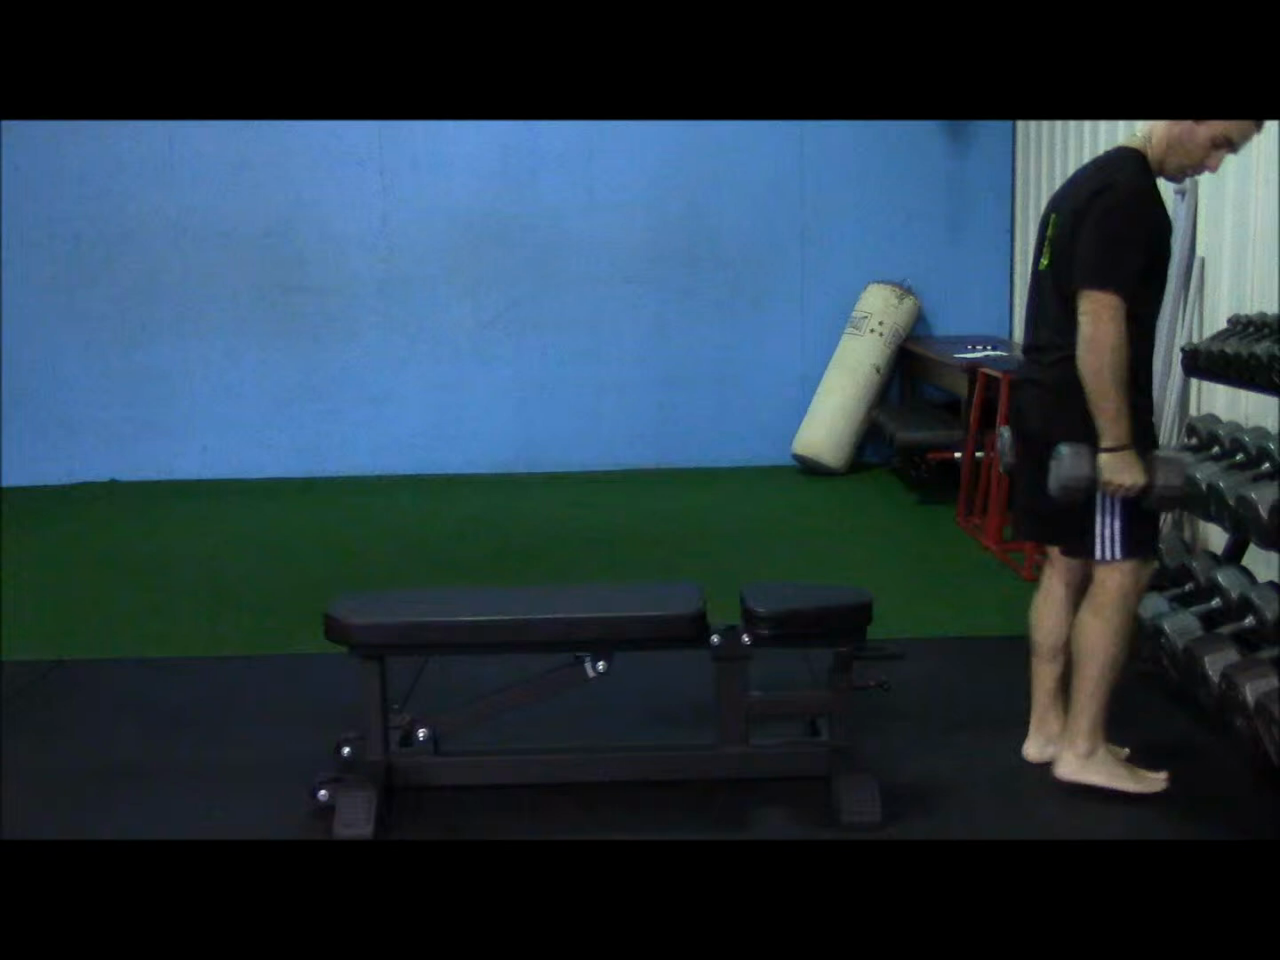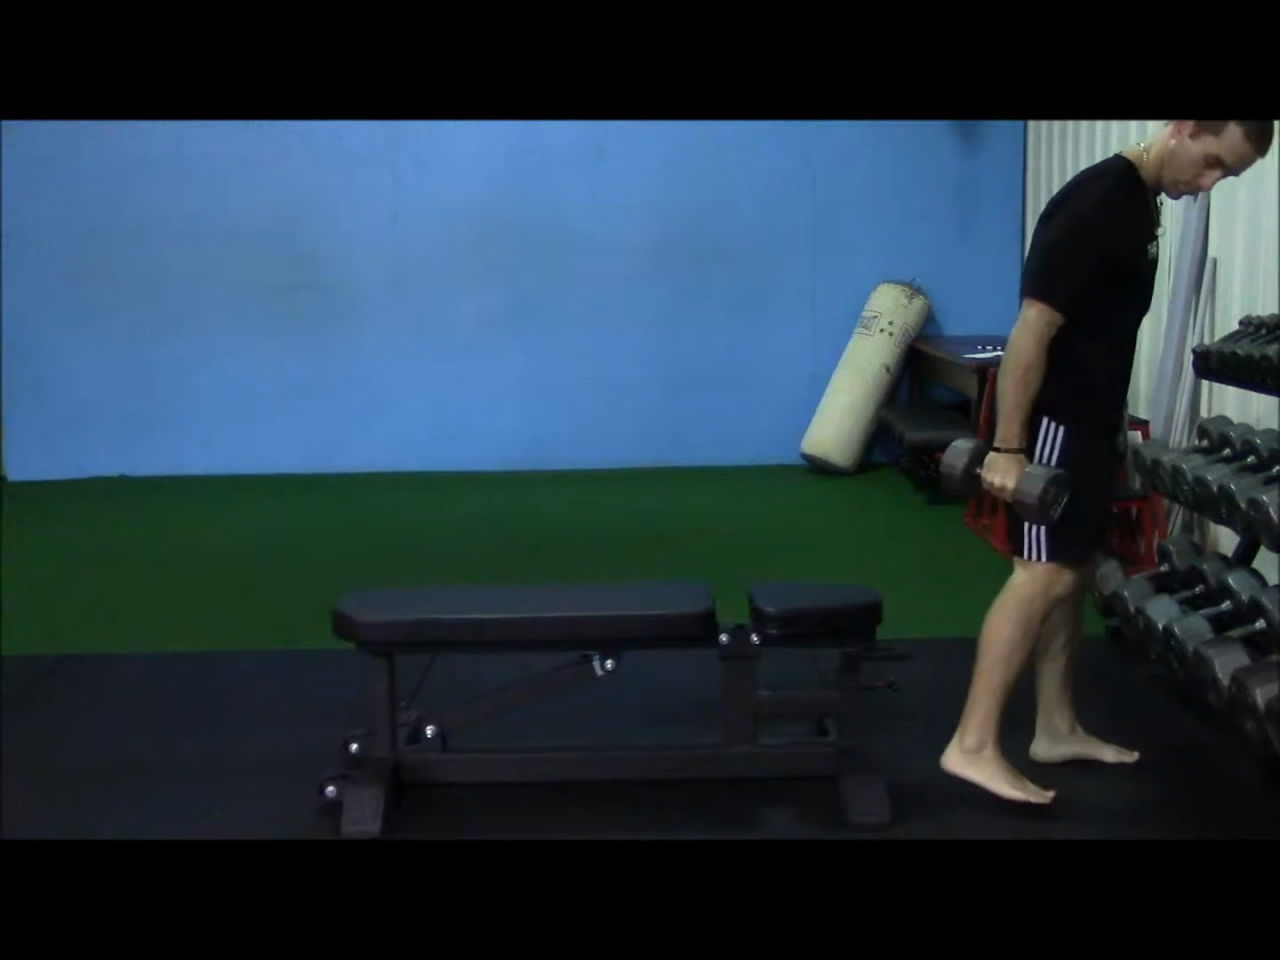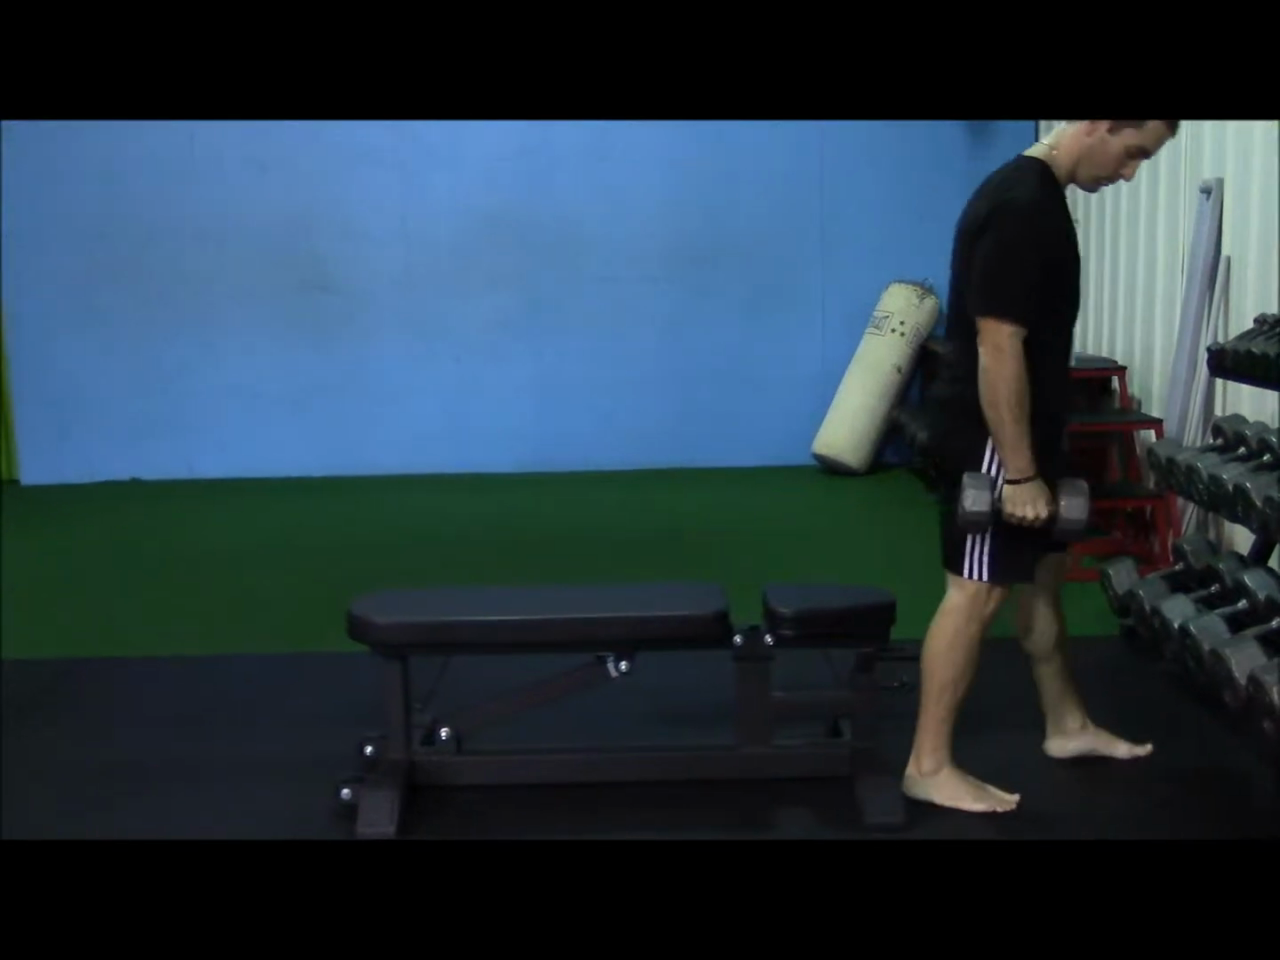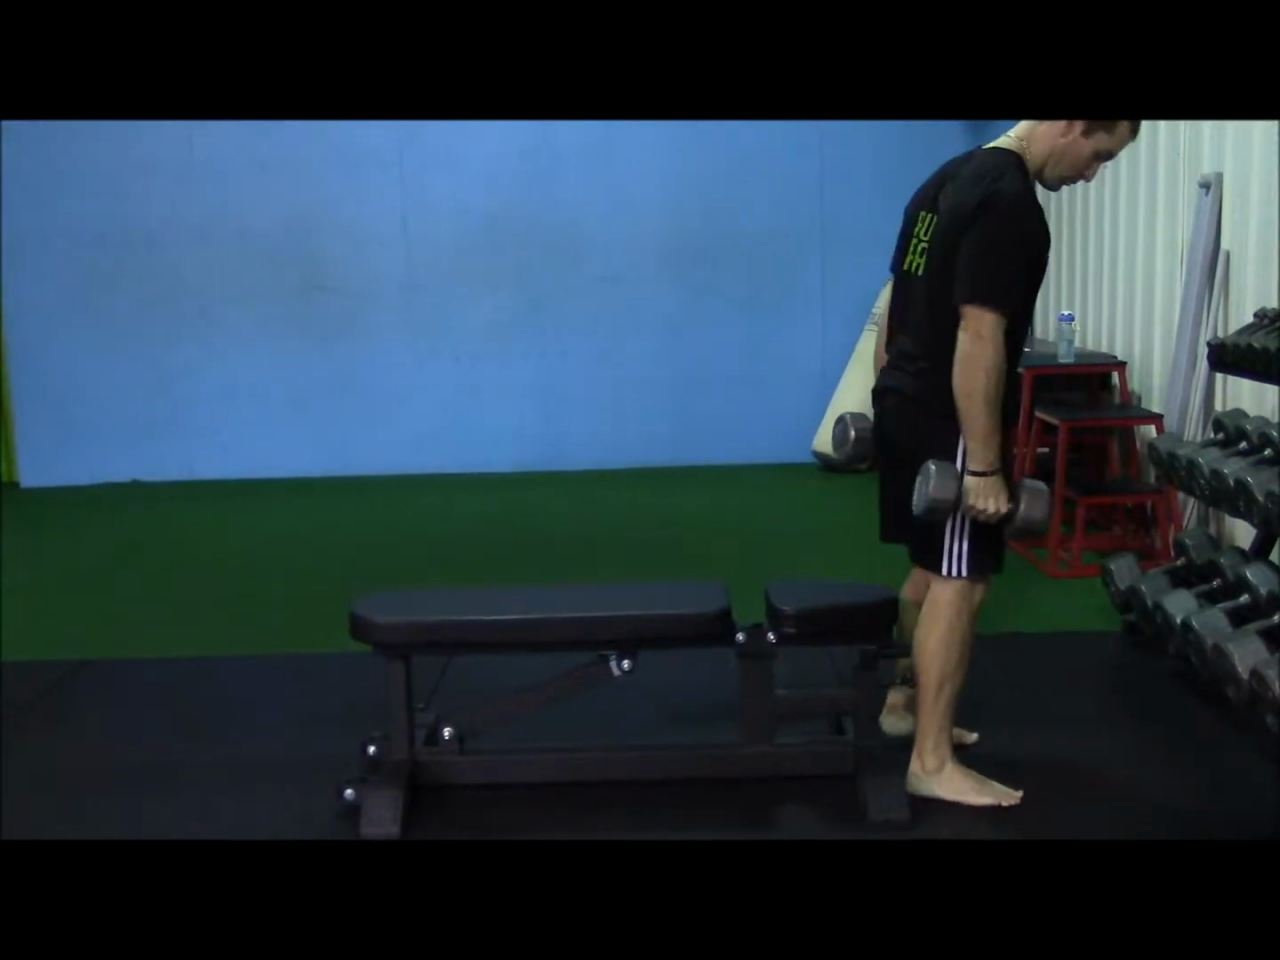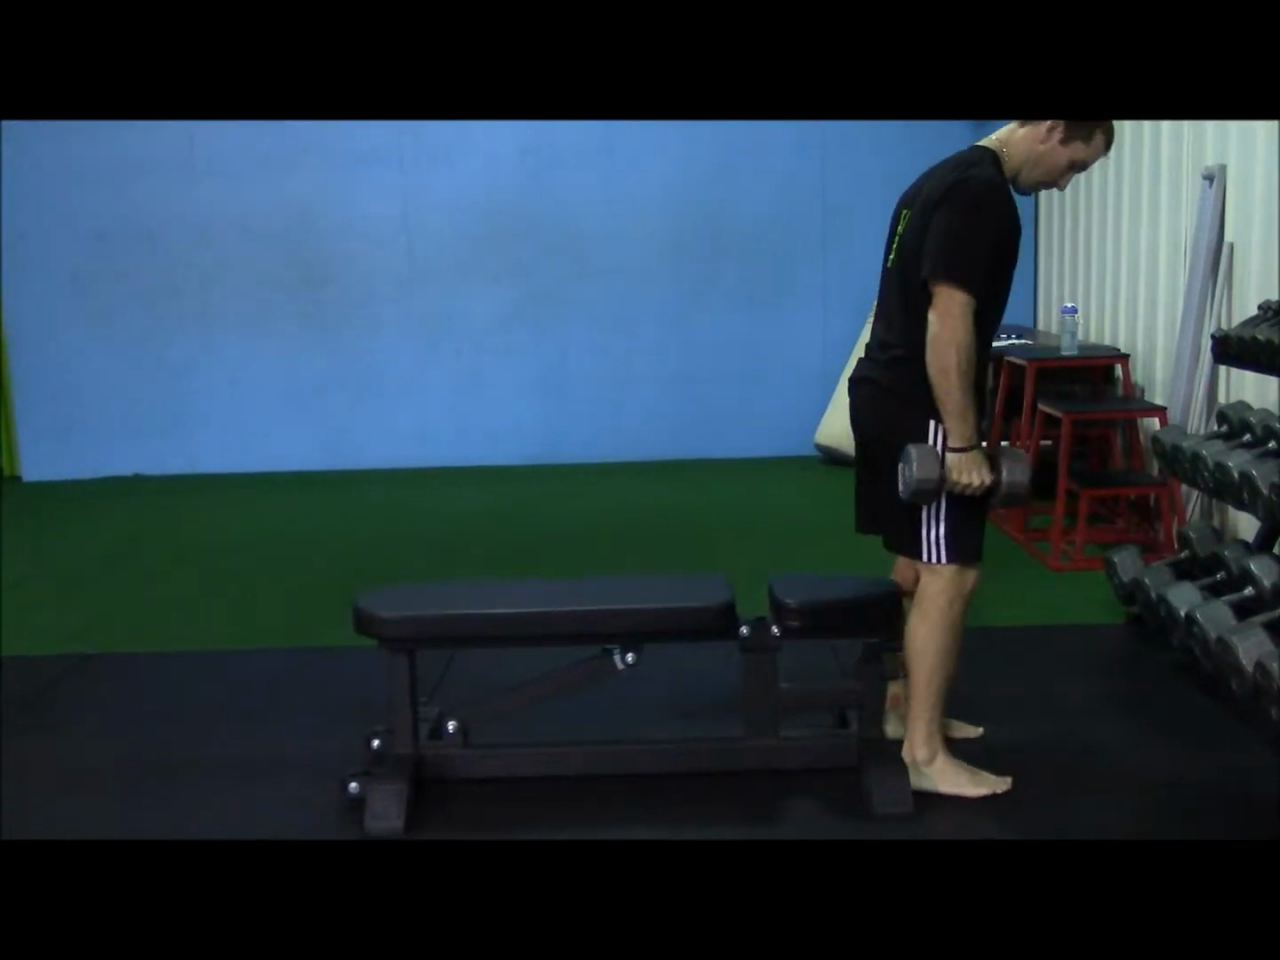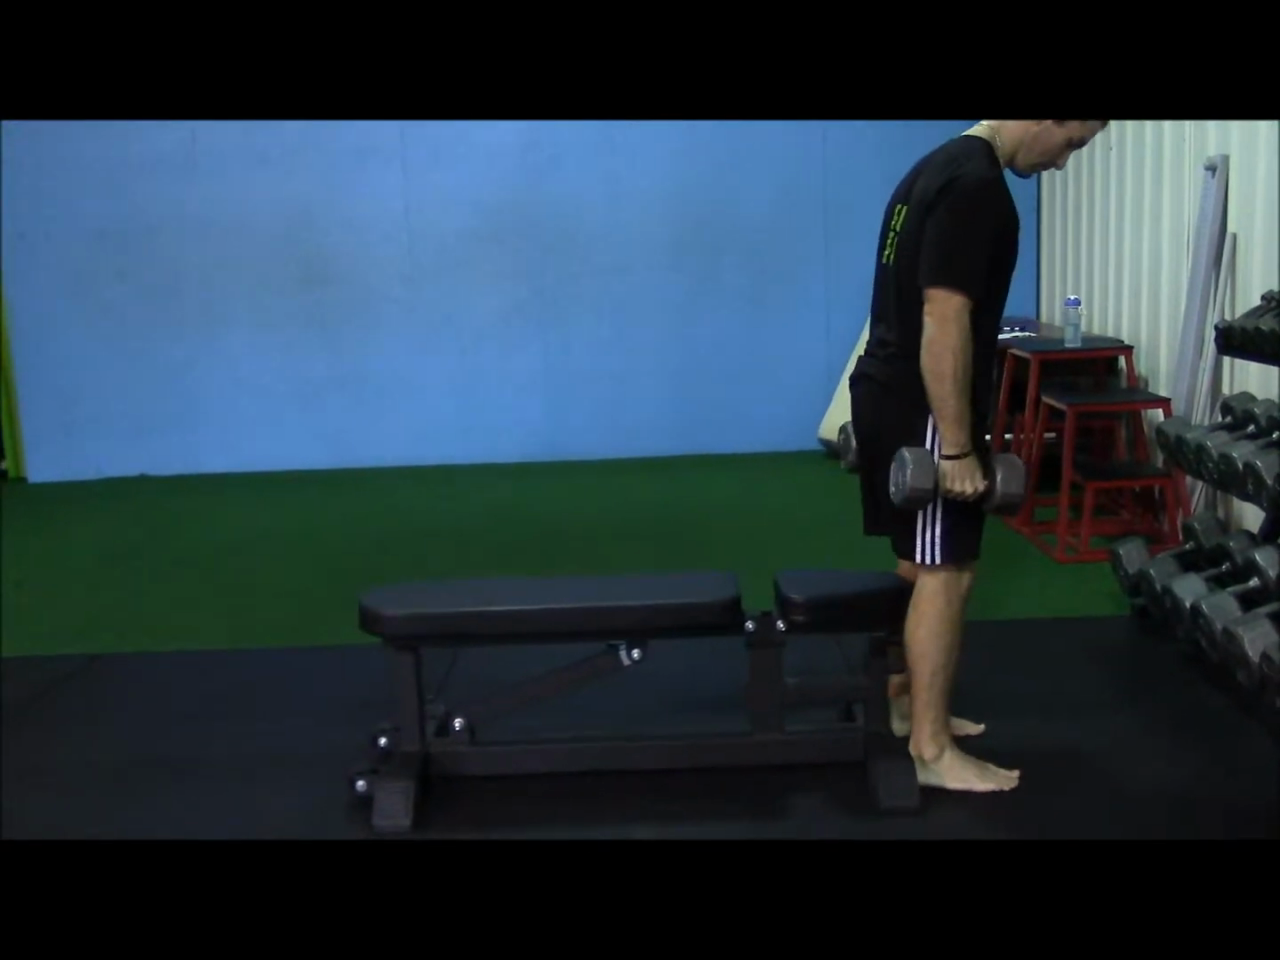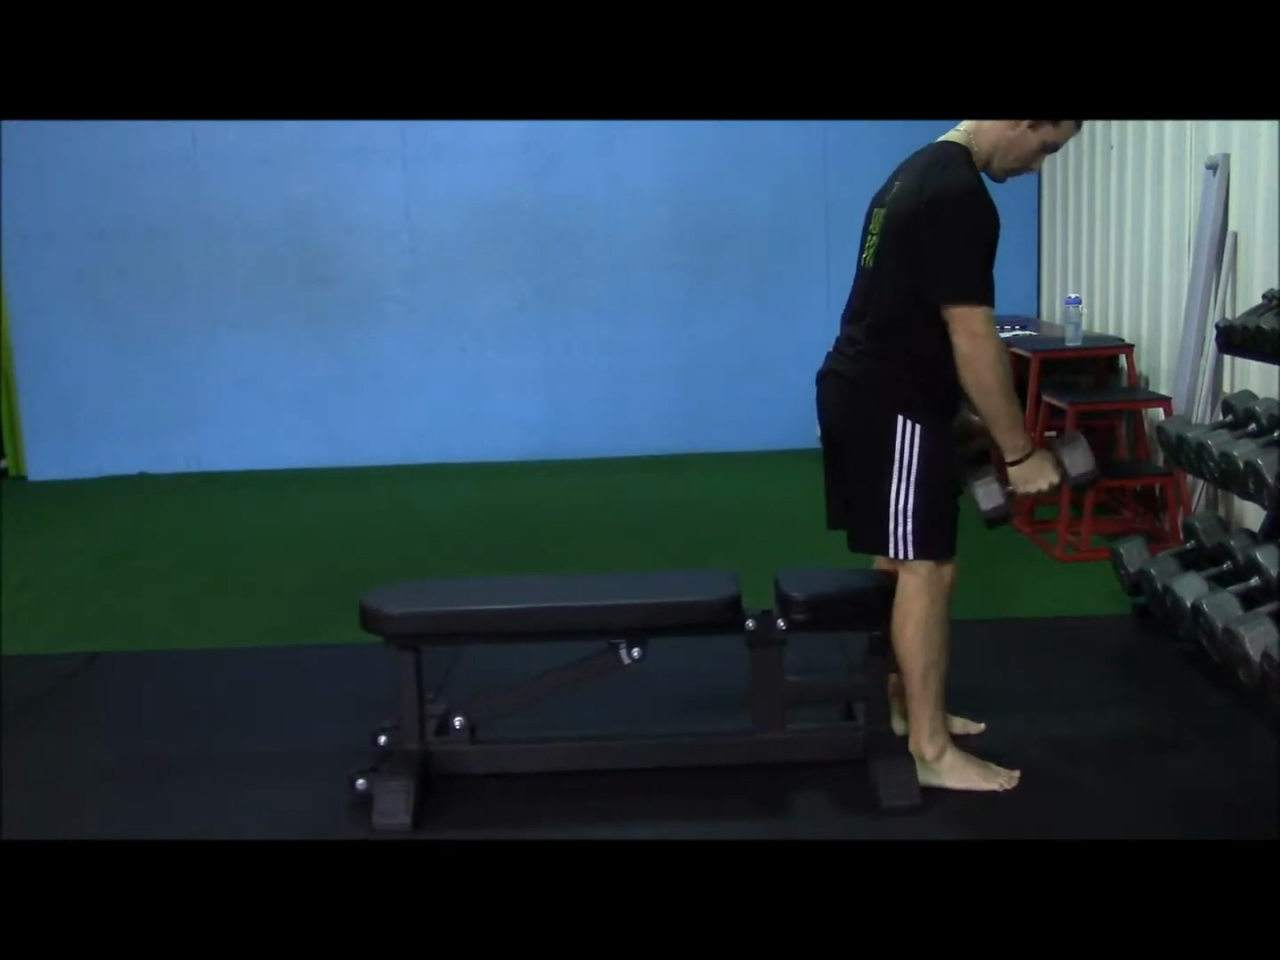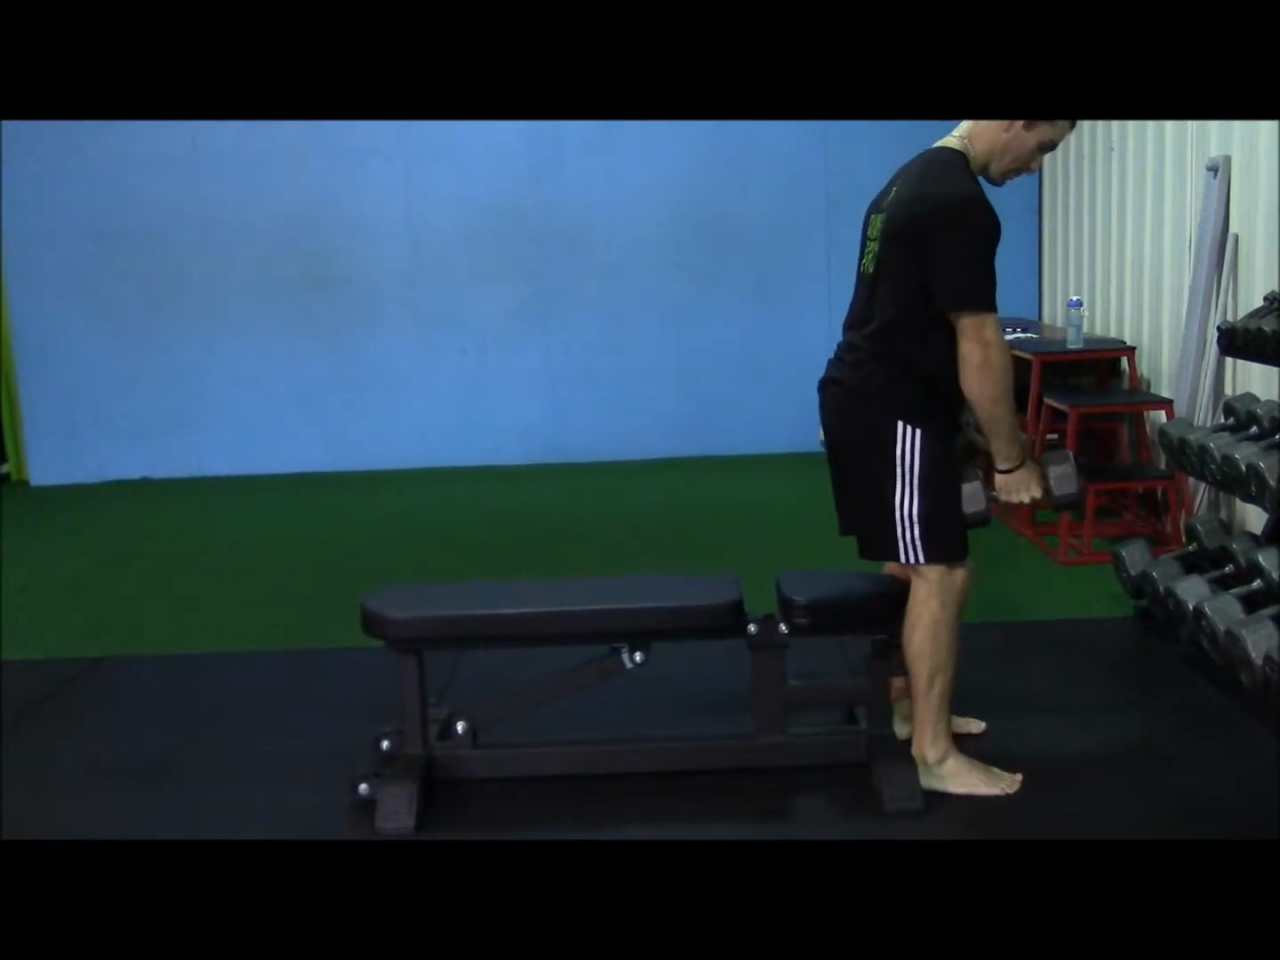
dt=0.5s
person 1, frame 1
left shoulder: (1095, 179)
right shoulder: (1130, 193)
right elbow: (1101, 323)
right wrist: (1117, 446)
left hip: (1043, 401)
right hip: (1082, 414)
left knee: (1067, 567)
right knee: (1121, 570)
left ankle: (1048, 729)
right ankle: (1083, 748)
person 1, frame 2
left shoulder: (1140, 203)
right shoulder: (1098, 202)
right elbow: (1033, 327)
right wrist: (1007, 446)
left hip: (1089, 419)
right hip: (1057, 421)
left knee: (1071, 574)
right knee: (1044, 576)
left ankle: (1055, 728)
right ankle: (973, 744)
person 1, frame 3
left shoulder: (1022, 189)
right shoulder: (1026, 209)
right elbow: (999, 351)
right wrist: (1021, 473)
left hip: (1008, 426)
right hip: (988, 433)
left knee: (1044, 573)
right knee: (979, 590)
left ankle: (1066, 724)
right ankle: (928, 765)
person 1, frame 4
left shoulder: (957, 176)
right shoulder: (1009, 203)
left elbow: (906, 302)
right elbow: (978, 339)
left wrist: (890, 389)
right wrist: (984, 466)
left hip: (906, 403)
right hip: (945, 420)
left knee: (933, 572)
right knee: (958, 584)
left ankle: (903, 702)
right ankle: (931, 762)
person 1, frame 5
left shoulder: (953, 176)
right shoulder: (982, 190)
right elbow: (949, 319)
right wrist: (964, 442)
left hip: (886, 392)
right hip: (918, 407)
left knee: (915, 564)
right knee: (950, 572)
left ankle: (902, 704)
right ankle: (925, 753)
person 1, frame 6
left shoulder: (946, 165)
right shoulder: (977, 186)
right elbow: (945, 322)
right wrist: (958, 448)
left hip: (887, 391)
right hip: (918, 407)
left knee: (920, 563)
right knee: (945, 573)
left ankle: (904, 702)
right ankle: (932, 750)
person 1, frame 7
left shoulder: (924, 171)
right shoulder: (959, 195)
right elbow: (973, 338)
right wrist: (1021, 452)
left hip: (863, 389)
right hip: (892, 406)
left knee: (901, 561)
right knee: (927, 568)
left ankle: (901, 701)
right ankle: (931, 749)
person 1, frame 8
left shoulder: (921, 176)
right shoulder: (960, 202)
right elbow: (979, 346)
right wrist: (1012, 459)
left hip: (865, 395)
right hip: (894, 411)
left knee: (910, 566)
right knee: (942, 575)
left ankle: (905, 702)
right ankle: (934, 755)
